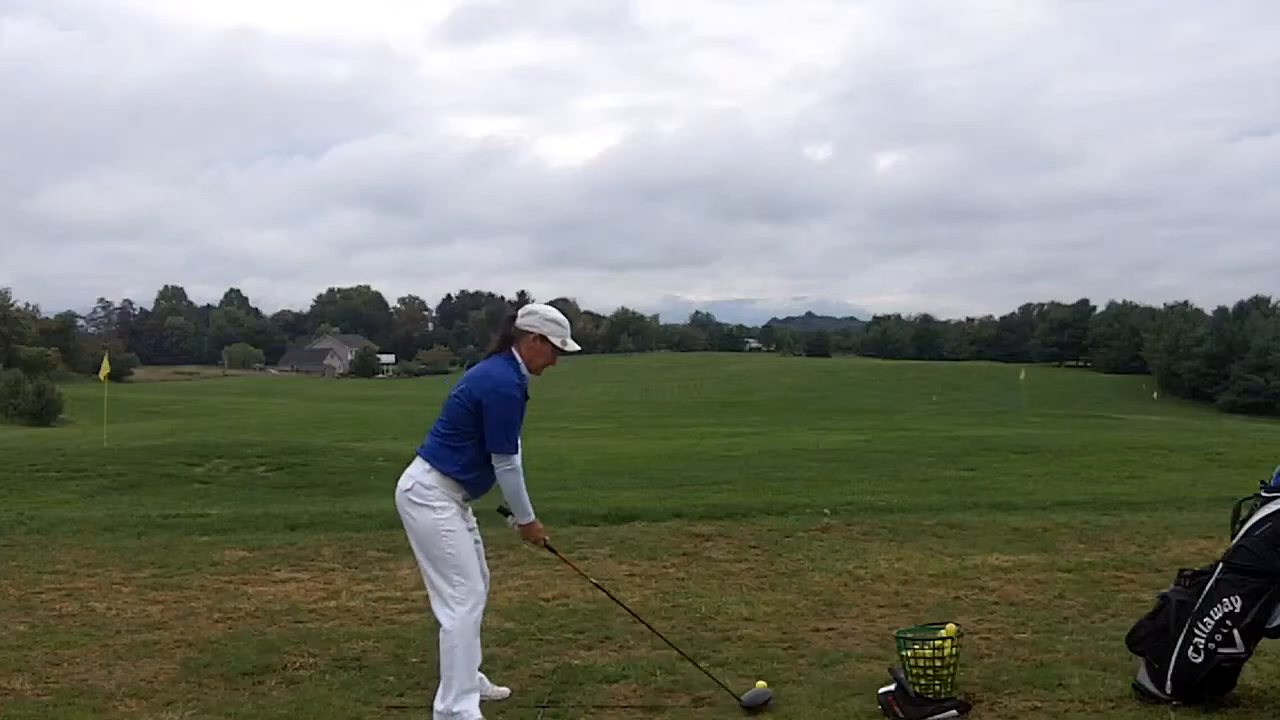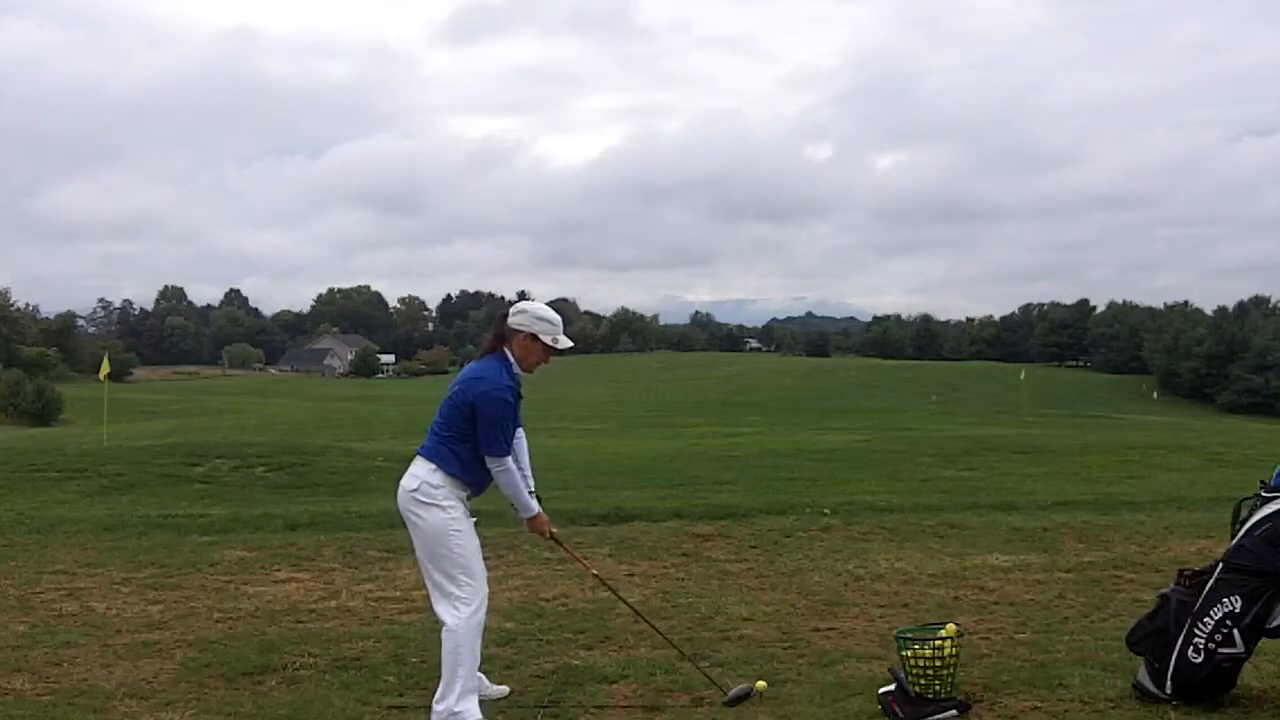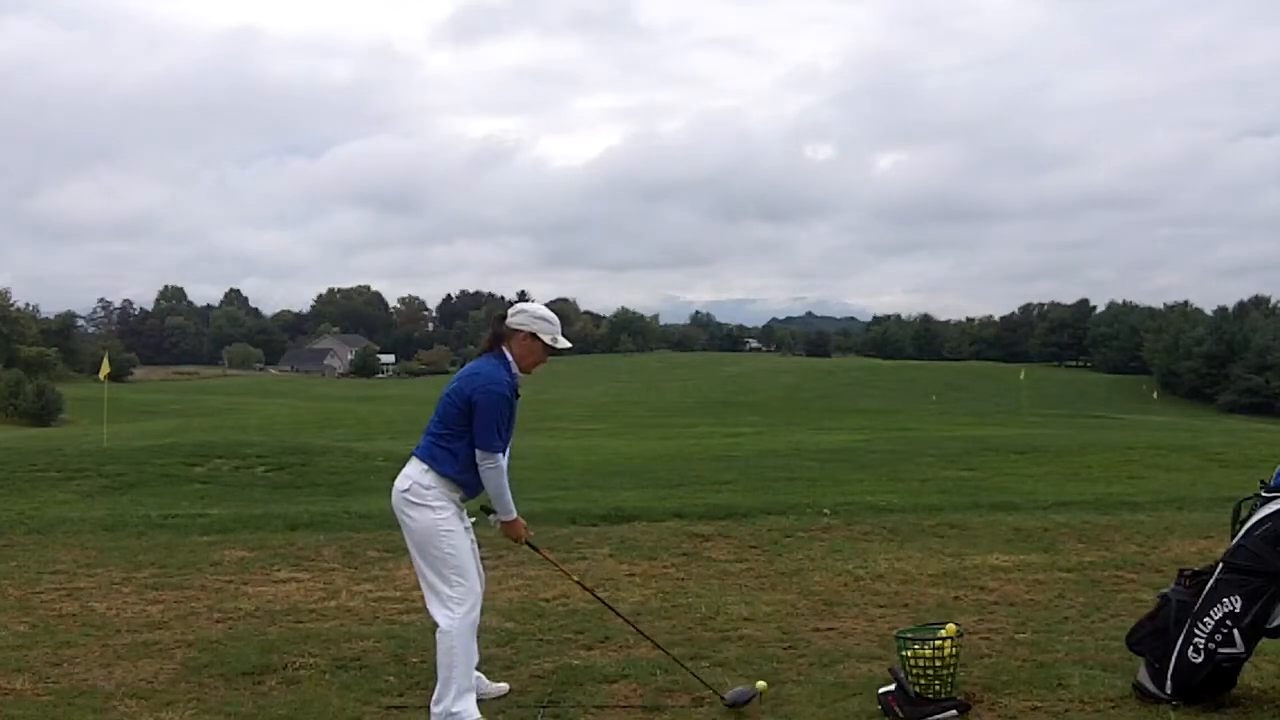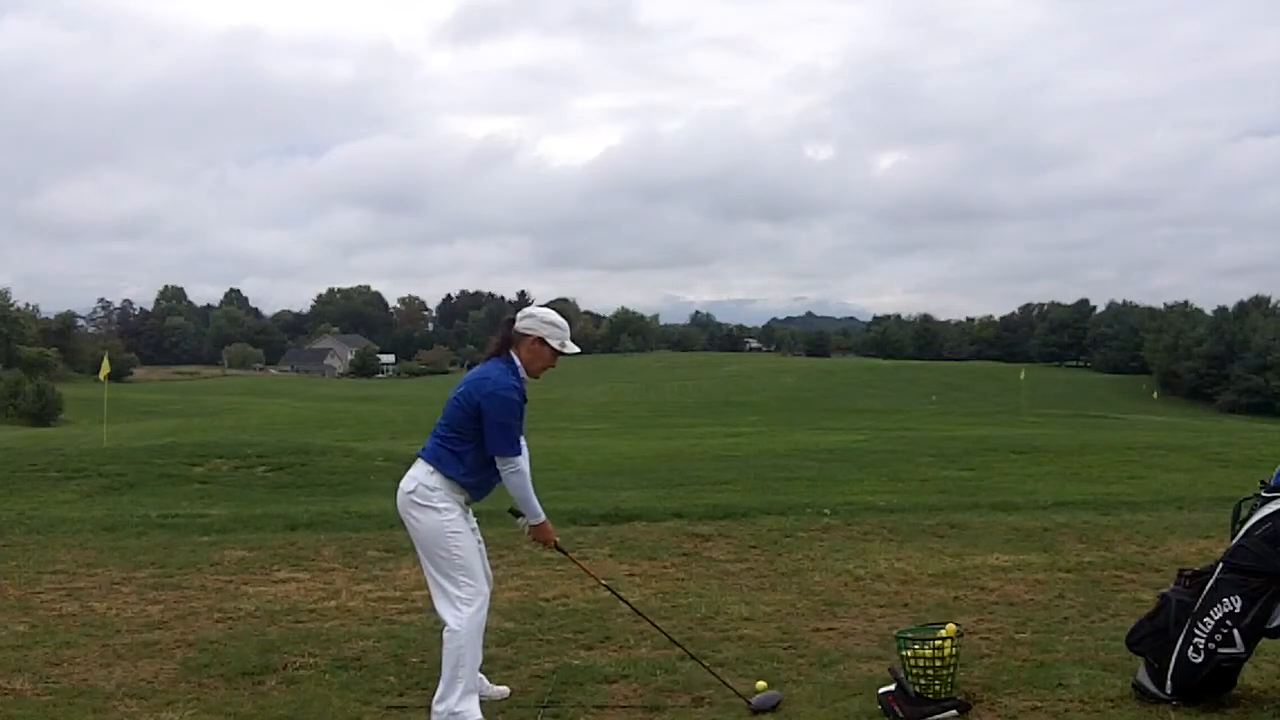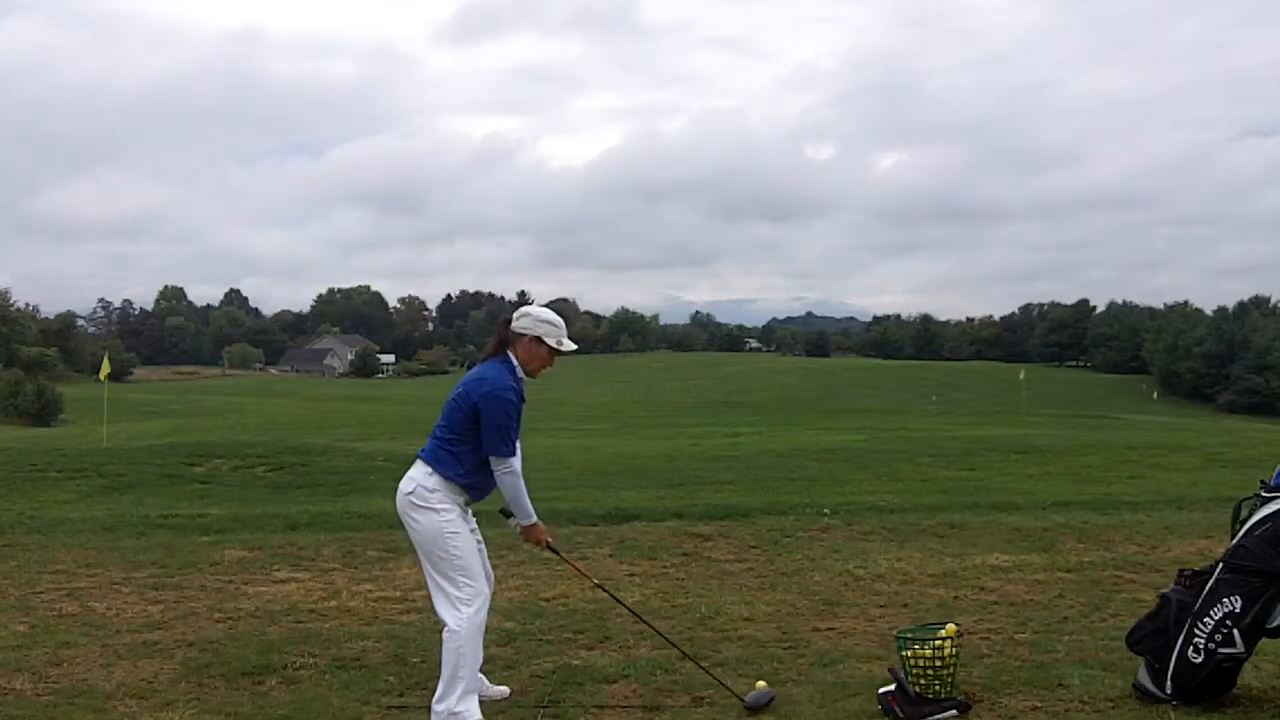
dt=0.7s
person 1, frame 1
left shoulder: (504, 373)
right shoulder: (502, 384)
left elbow: (509, 449)
right elbow: (505, 462)
left wrist: (520, 511)
right wrist: (527, 519)
left hip: (445, 492)
right hip: (430, 494)
left knee: (475, 586)
right knee: (463, 599)
left ankle: (466, 679)
person 1, frame 2
left shoulder: (499, 372)
right shoulder: (493, 385)
left elbow: (515, 435)
right elbow: (498, 463)
left wrist: (532, 496)
right wrist: (529, 512)
left hip: (441, 491)
right hip: (433, 493)
left knee: (470, 587)
right knee: (466, 599)
left ankle: (466, 679)
person 1, frame 3
left shoulder: (495, 372)
right shoulder: (493, 382)
left elbow: (497, 450)
right elbow: (489, 460)
left wrist: (507, 510)
right wrist: (508, 517)
left hip: (439, 492)
right hip: (426, 494)
left knee: (469, 586)
right knee: (459, 600)
left ankle: (463, 679)
person 1, frame 4
left shoulder: (502, 376)
right shoulder: (500, 387)
left elbow: (517, 449)
right elbow: (509, 465)
left wrist: (530, 513)
right wrist: (537, 519)
left hip: (445, 493)
right hip: (432, 496)
left knee: (478, 586)
right knee: (467, 600)
left ankle: (466, 680)
person 1, frame 5
left shoulder: (500, 376)
right shoulder: (497, 386)
left elbow: (511, 451)
right elbow: (503, 466)
left wrist: (522, 514)
right wrist: (529, 521)
left hip: (444, 495)
right hip: (431, 497)
left knee: (479, 587)
right knee: (467, 601)
left ankle: (466, 680)
